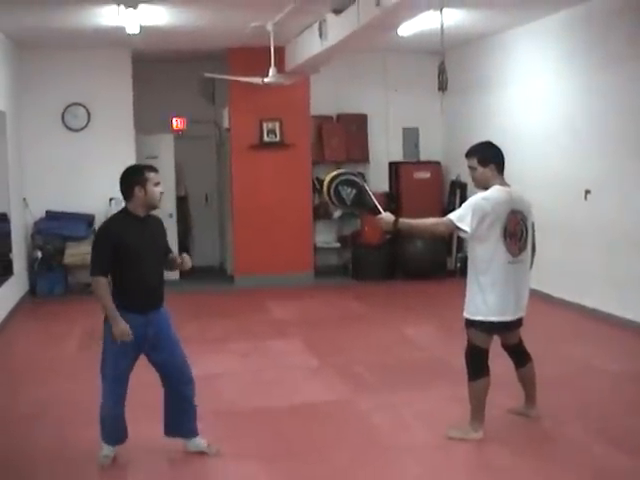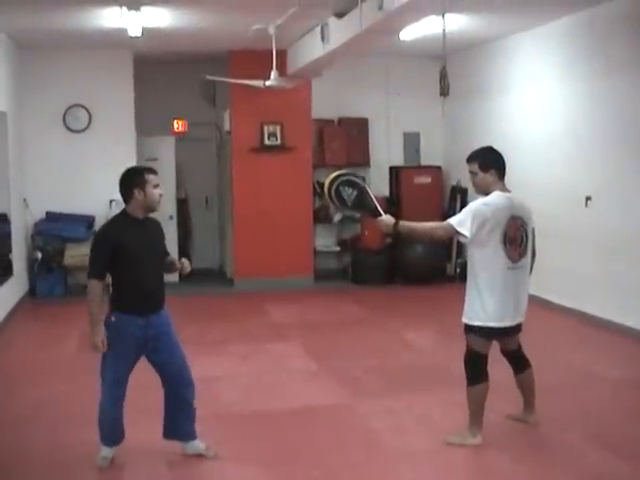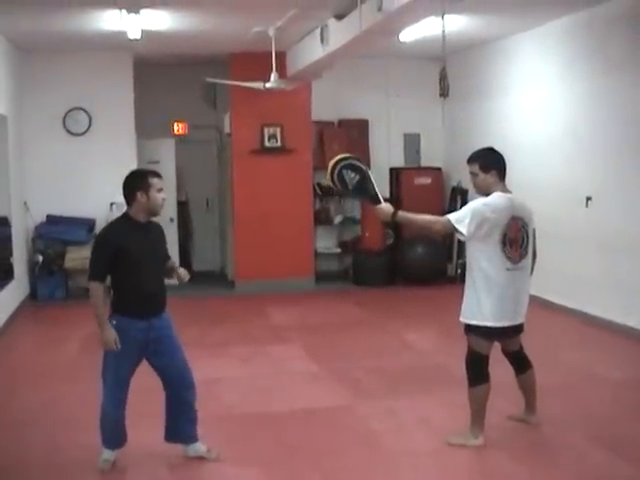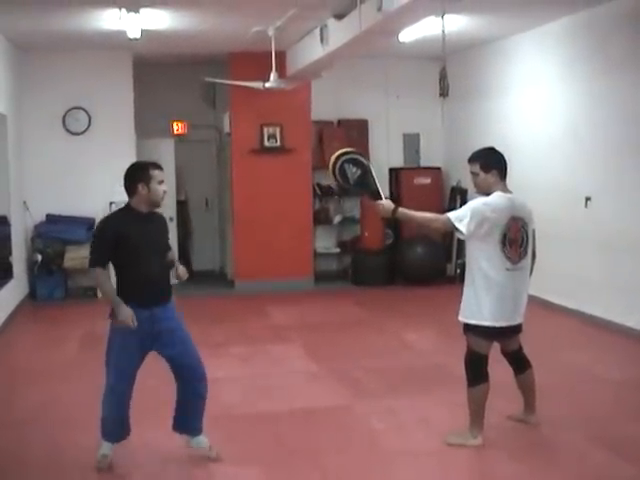
dt=0.4s
person 1, frame 1
left shoulder: (156, 224)
right shoulder: (111, 230)
right elbow: (99, 278)
left wrist: (179, 261)
right wrist: (114, 319)
left hip: (157, 316)
right hip: (126, 320)
left knee: (180, 378)
right knee: (114, 386)
left ankle: (190, 437)
right ankle: (110, 443)
person 1, frame 2
left shoulder: (154, 227)
right shoulder: (110, 233)
right elbow: (95, 282)
left wrist: (177, 265)
right wrist: (97, 326)
left hip: (158, 318)
right hip: (124, 322)
left knee: (180, 380)
right knee: (113, 387)
left ankle: (188, 439)
right ankle: (108, 445)
person 1, frame 3
left shoulder: (156, 231)
right shoulder: (111, 235)
right elbow: (96, 283)
left wrist: (175, 270)
right wrist: (104, 326)
left hip: (159, 321)
right hip: (126, 325)
left knee: (182, 383)
right knee: (115, 390)
left ankle: (189, 441)
right ankle: (110, 448)
person 1, frame 4
left shoulder: (159, 222)
right shoulder: (112, 225)
right elbow: (97, 269)
left wrist: (175, 265)
right wrist: (117, 306)
left hip: (165, 312)
right hip: (131, 317)
left knee: (193, 373)
right knee: (119, 384)
left ankle: (194, 434)
right ankle: (109, 442)
person 2, frame 1
left shoulder: (484, 202)
right shoulder: (521, 201)
left elbow: (441, 227)
right elbow: (530, 247)
left wrist: (396, 223)
left hip: (488, 297)
right hip: (513, 294)
left knee: (476, 357)
right knee: (515, 348)
left ankle: (475, 426)
right ankle: (531, 405)
person 2, frame 2
left shoulder: (485, 207)
right shoulder: (522, 208)
left elbow: (441, 231)
right elbow: (530, 253)
left wrist: (396, 225)
left hip: (488, 303)
right hip: (512, 300)
left knee: (475, 363)
right knee: (514, 353)
left ankle: (474, 432)
right ankle: (529, 411)
person 2, frame 3
left shoulder: (484, 208)
right shoulder: (523, 208)
left elbow: (440, 225)
right elbow: (531, 254)
left wrist: (394, 215)
left hip: (488, 303)
right hip: (513, 301)
left knee: (477, 364)
right knee: (516, 354)
left ankle: (475, 433)
right ankle: (531, 412)
person 2, frame 4
left shoulder: (484, 207)
right shoulder: (523, 208)
left elbow: (439, 223)
right elbow: (531, 255)
left wrist: (395, 211)
left hip: (486, 303)
right hip: (512, 301)
left knee: (476, 364)
right knee: (515, 354)
left ankle: (474, 433)
right ankle: (530, 412)
